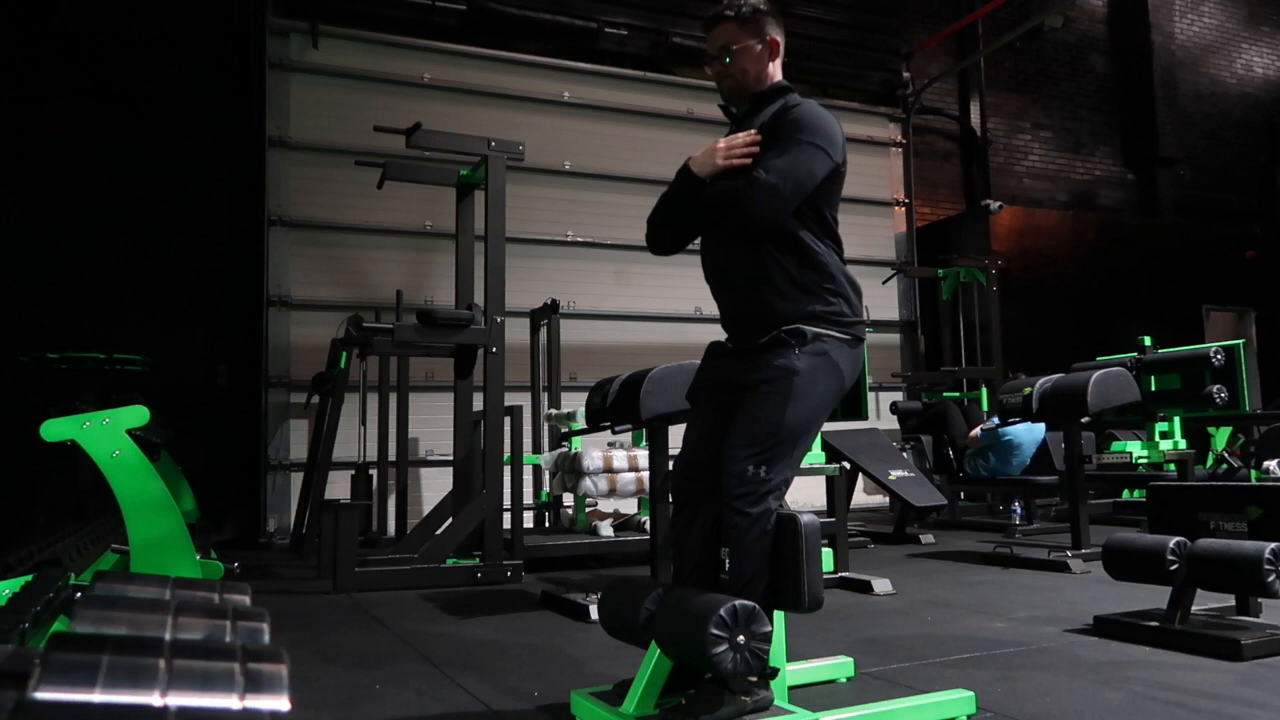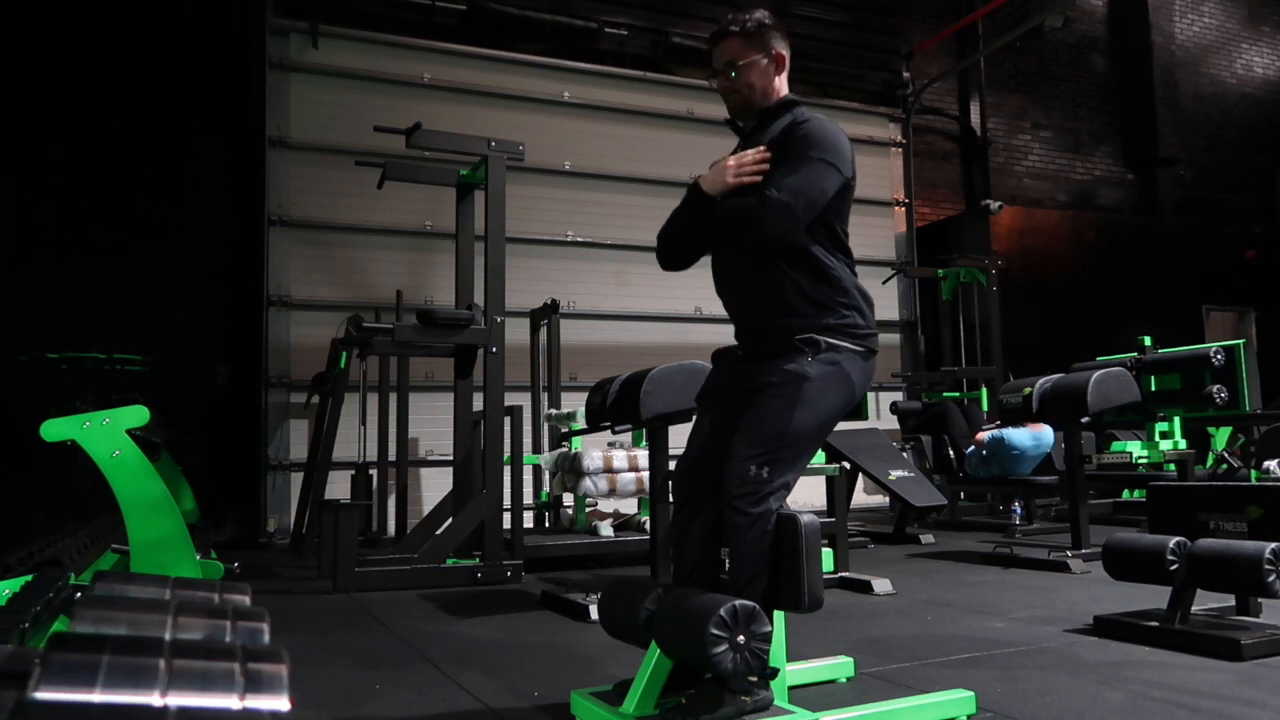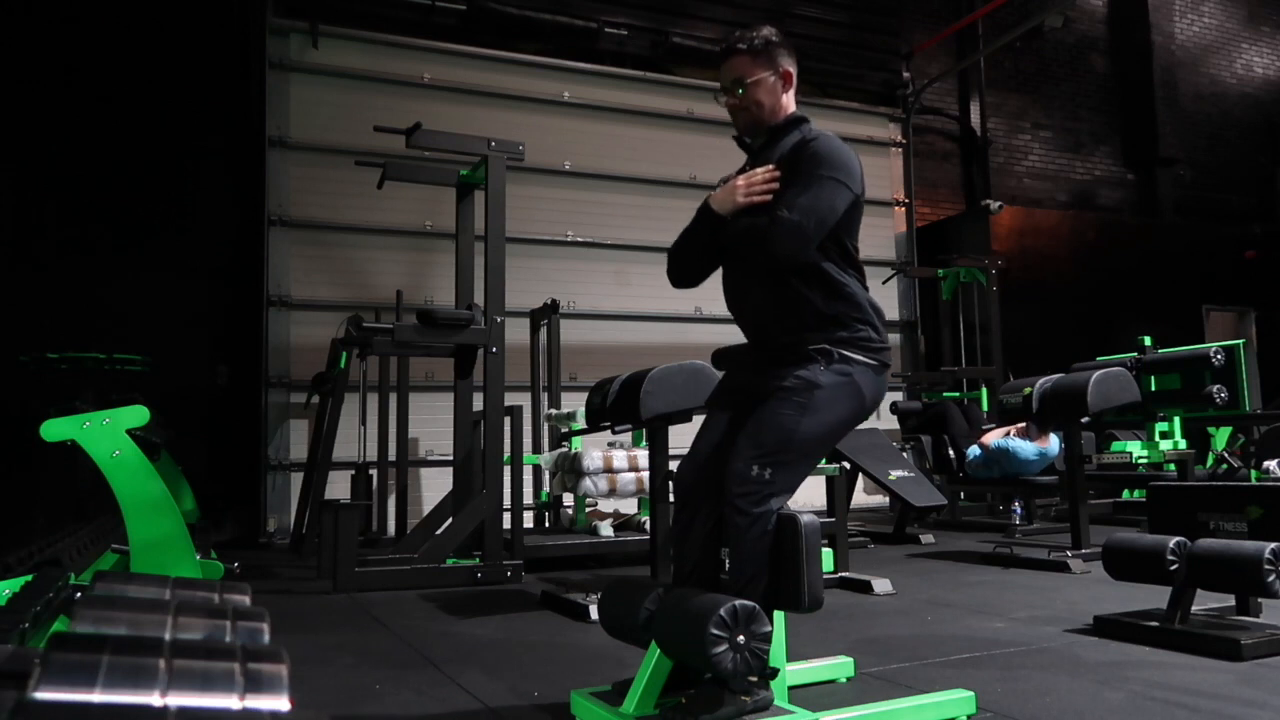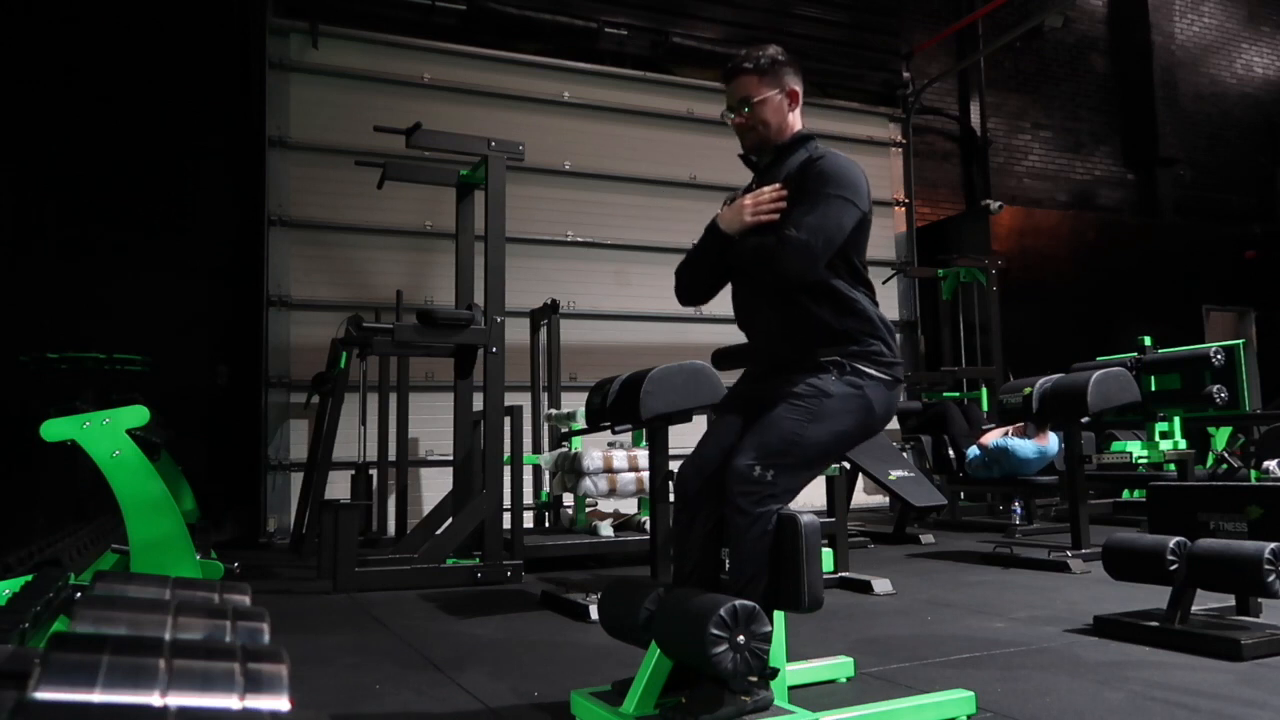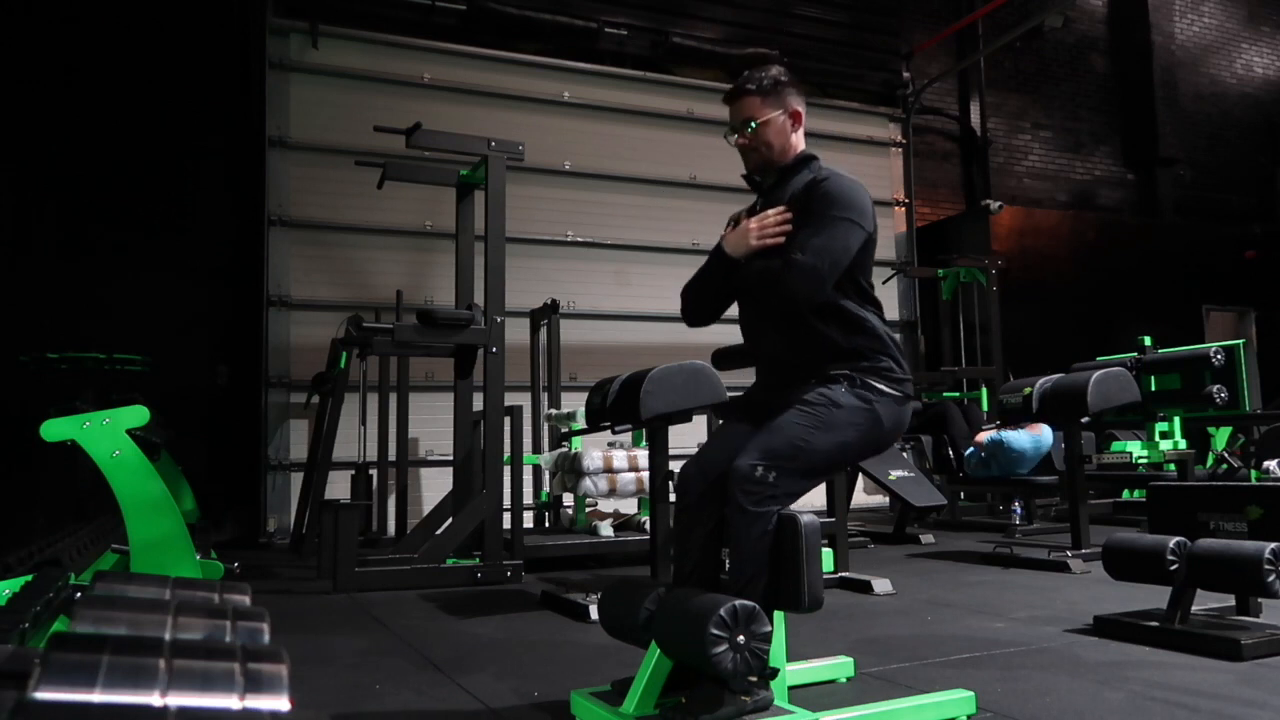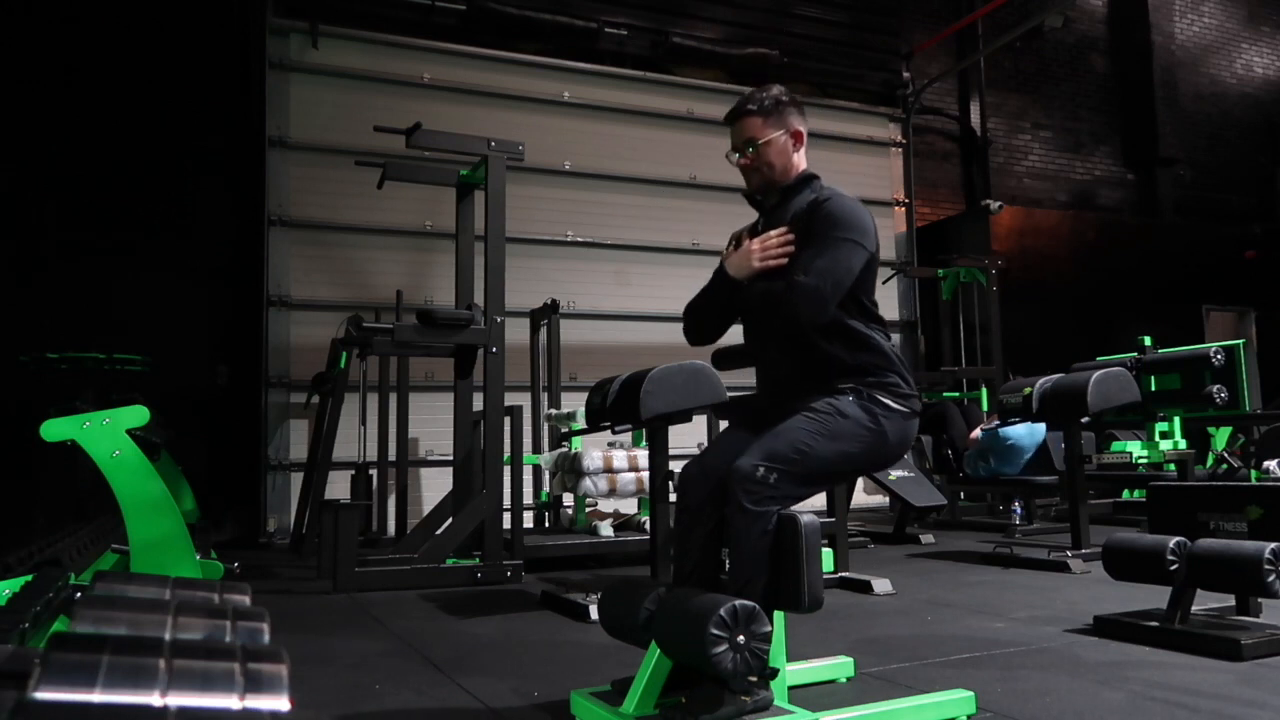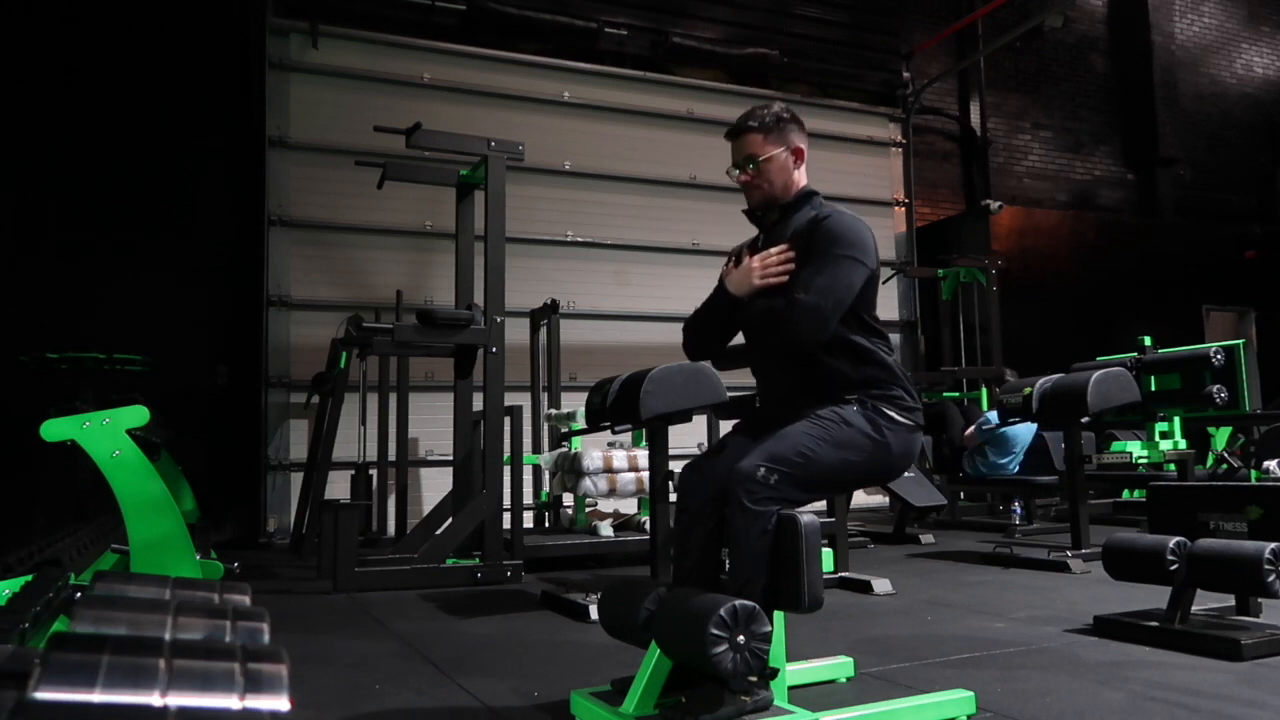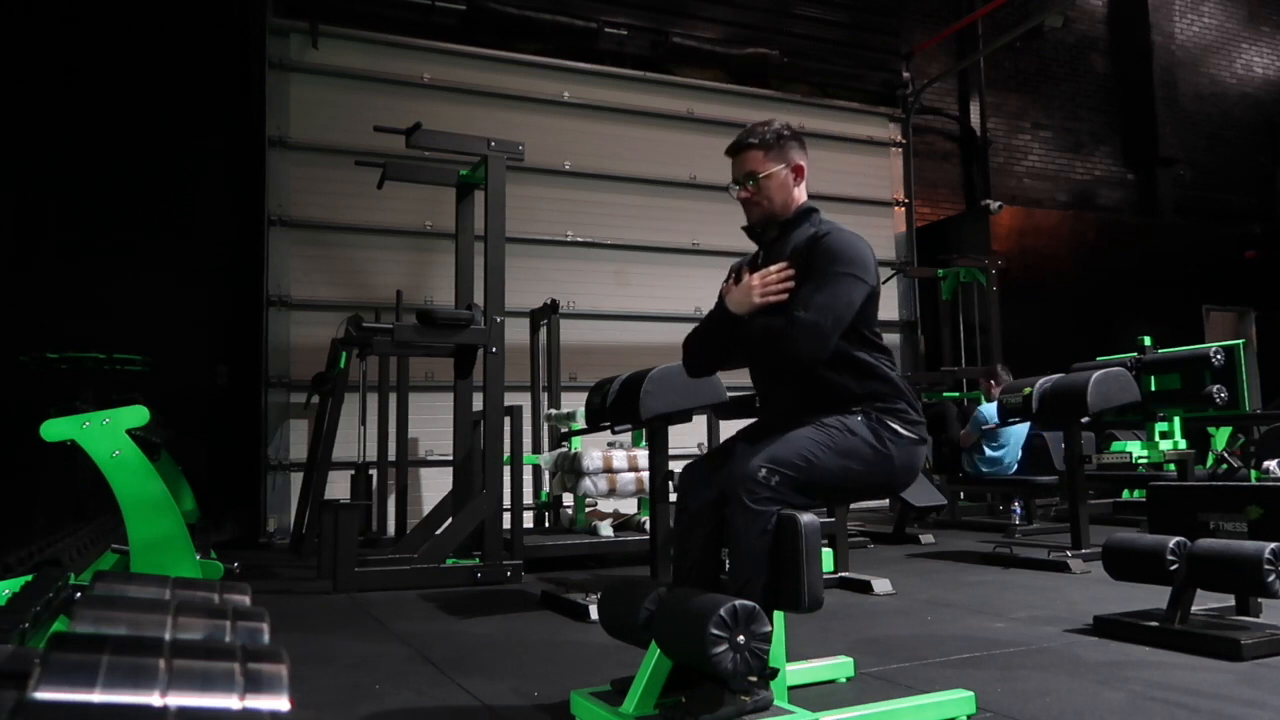
dt=0.2s
person 1, frame 1
left shoulder: (806, 124)
right shoulder: (725, 140)
left elbow: (761, 201)
right elbow: (662, 235)
left wrist: (708, 186)
right wrist: (696, 173)
left hip: (810, 338)
right hip: (746, 340)
left knee: (748, 484)
right knee: (695, 481)
person 1, frame 2
left shoulder: (814, 138)
right shoulder: (735, 157)
left elbow: (774, 219)
right elbow: (672, 252)
left wrist: (717, 203)
right wrist: (707, 192)
left hip: (824, 347)
right hip: (758, 348)
left knee: (749, 482)
right knee: (696, 479)
person 1, frame 3
left shoulder: (824, 156)
right shoulder: (743, 173)
left elbow: (786, 239)
right elbow: (682, 269)
left wrist: (728, 221)
right wrist: (717, 210)
left hip: (838, 357)
right hip: (769, 357)
left knee: (750, 480)
right knee: (697, 479)
person 1, frame 4
left shoulder: (831, 174)
right shoulder: (749, 192)
left elbow: (794, 260)
right elbow: (690, 287)
left wrist: (737, 241)
right wrist: (725, 231)
left hip: (850, 372)
right hip: (778, 371)
left knee: (751, 478)
right knee: (698, 480)
person 1, frame 5
left shoulder: (835, 195)
right shoulder: (751, 215)
left elbow: (800, 282)
right elbow: (696, 309)
left wrist: (743, 264)
right wrist: (729, 253)
left hip: (861, 388)
right hip: (787, 386)
left knee: (753, 478)
right knee: (699, 481)
person 1, frame 6
left shoulder: (837, 214)
right shoulder: (752, 234)
left elbow: (803, 304)
right elbow: (698, 328)
left wrist: (745, 286)
right wrist: (733, 274)
left hip: (867, 403)
right hip: (793, 399)
left knee: (753, 477)
right knee: (700, 482)
person 1, frame 7
left shoulder: (838, 231)
right shoulder: (753, 249)
left elbow: (803, 322)
right elbow: (698, 343)
left wrist: (745, 301)
right wrist: (731, 292)
left hip: (873, 415)
right hip: (797, 410)
left knee: (754, 477)
right knee: (700, 482)
person 1, frame 8
left shoulder: (838, 250)
right shoulder: (751, 266)
left elbow: (801, 339)
right elbow: (696, 359)
left wrist: (739, 326)
right wrist: (730, 308)
left hip: (877, 429)
right hip: (805, 429)
left knee: (757, 478)
right knee: (700, 485)
